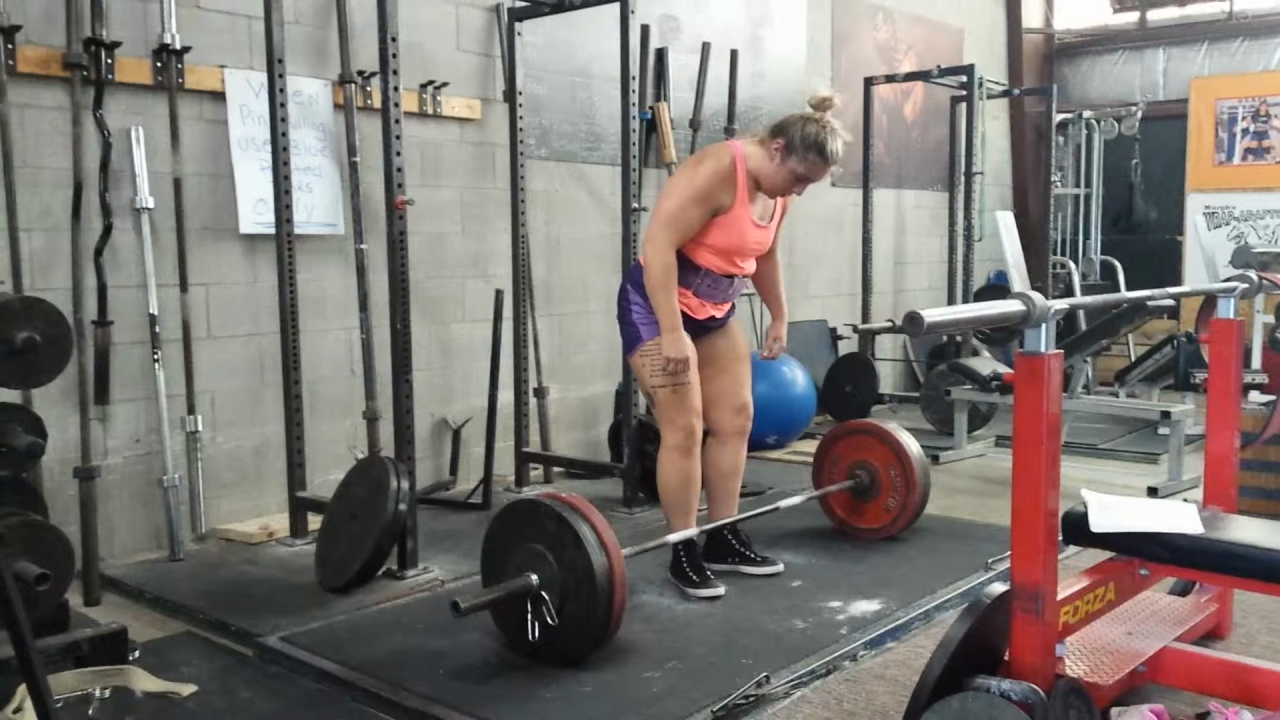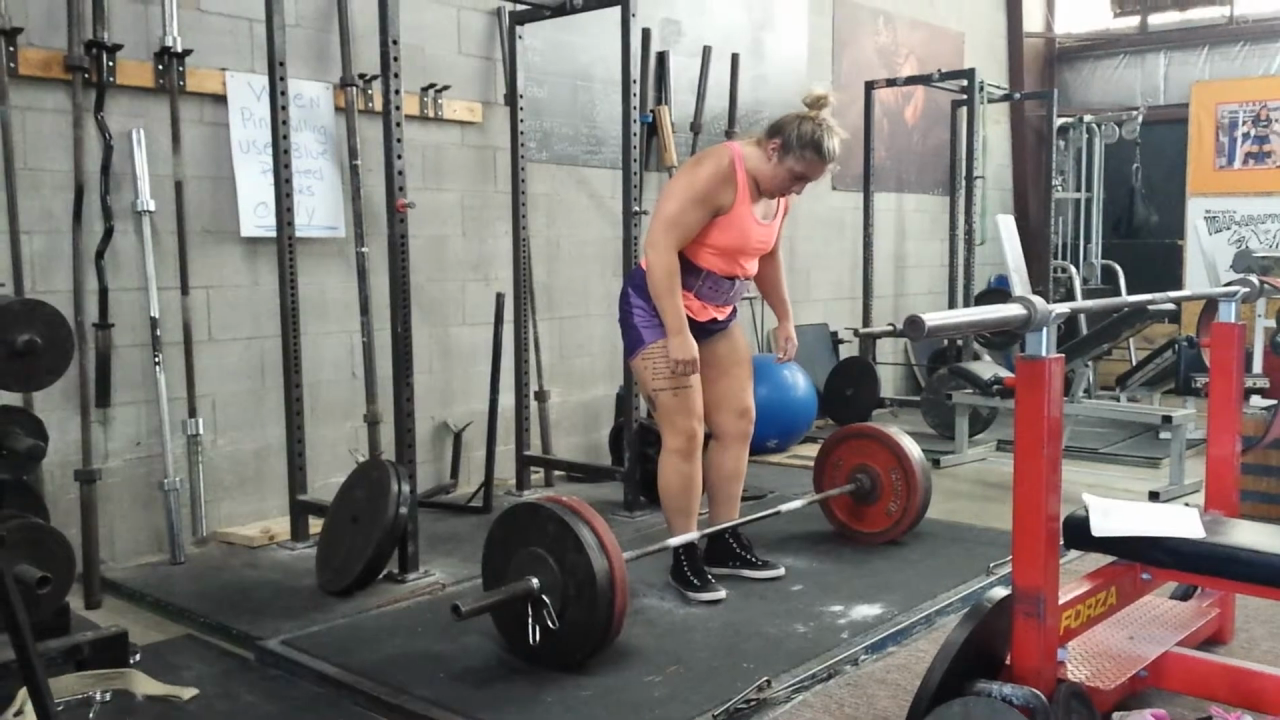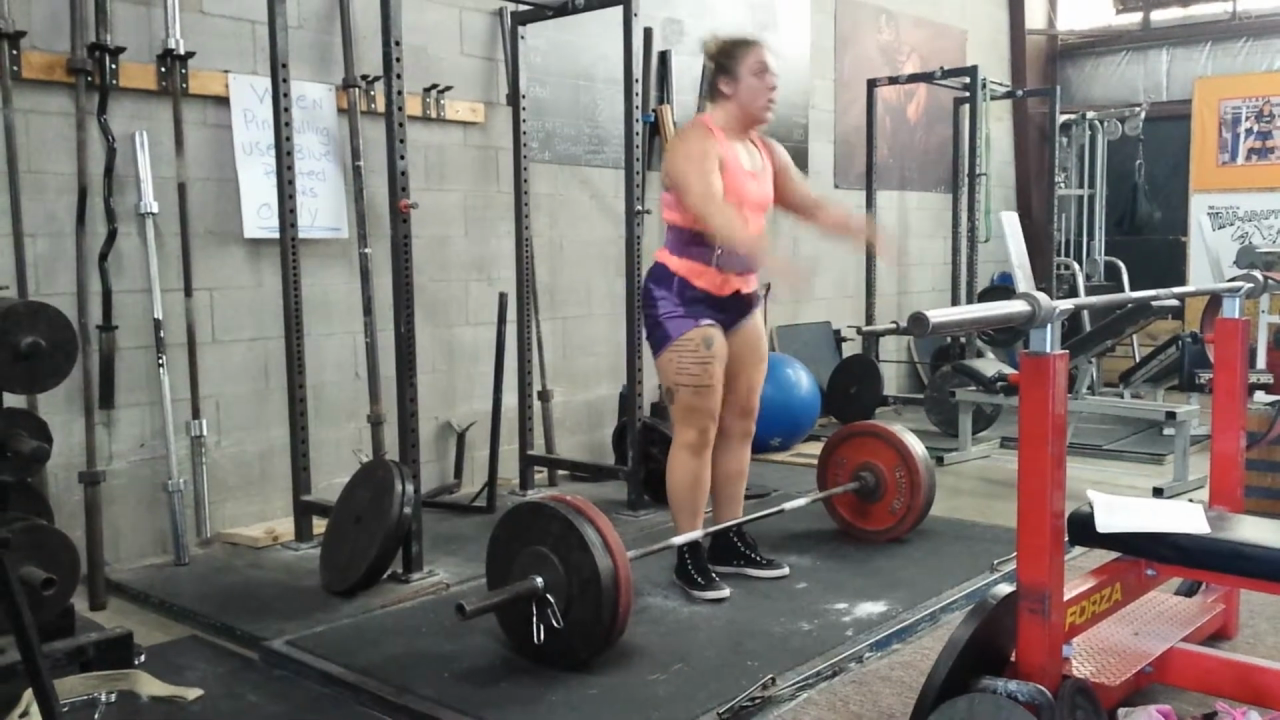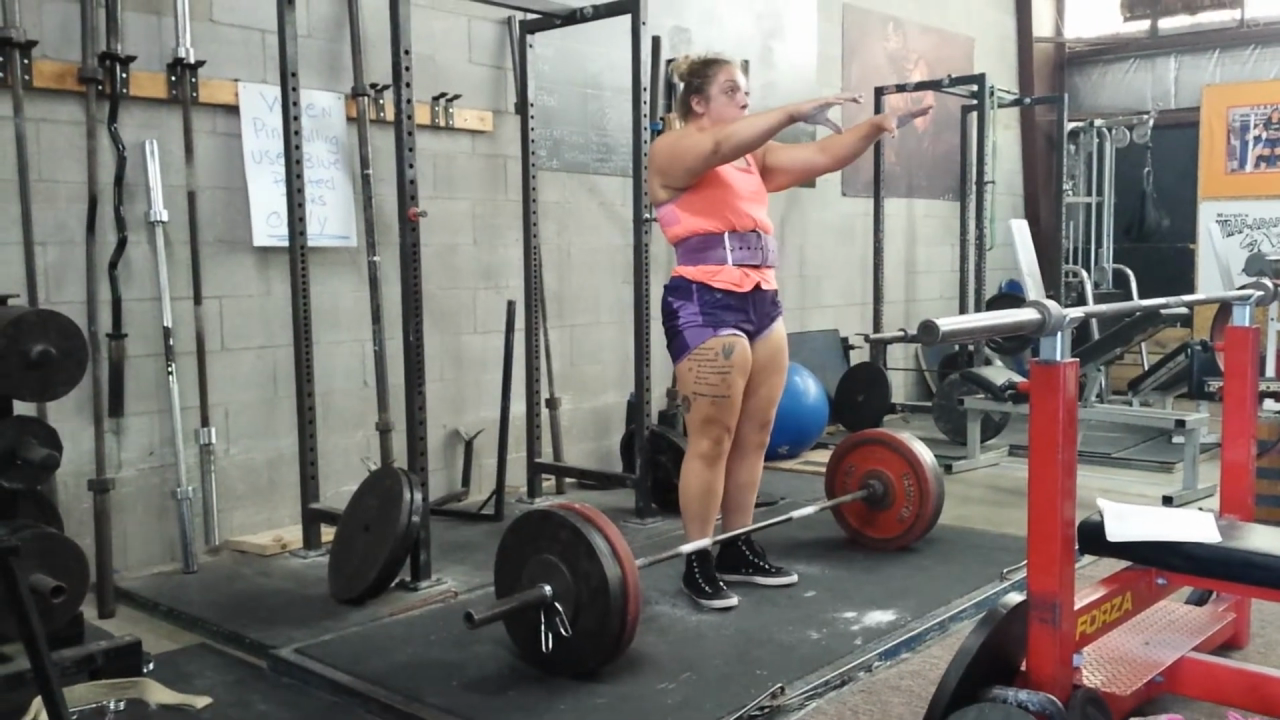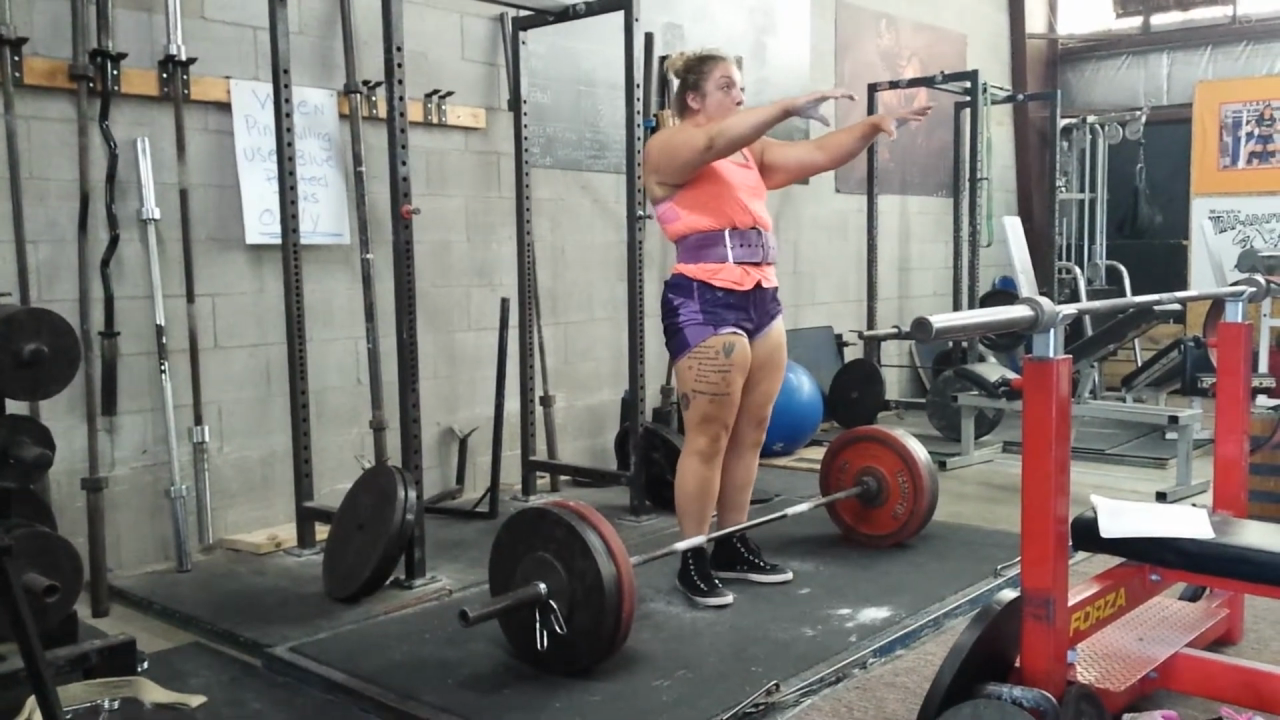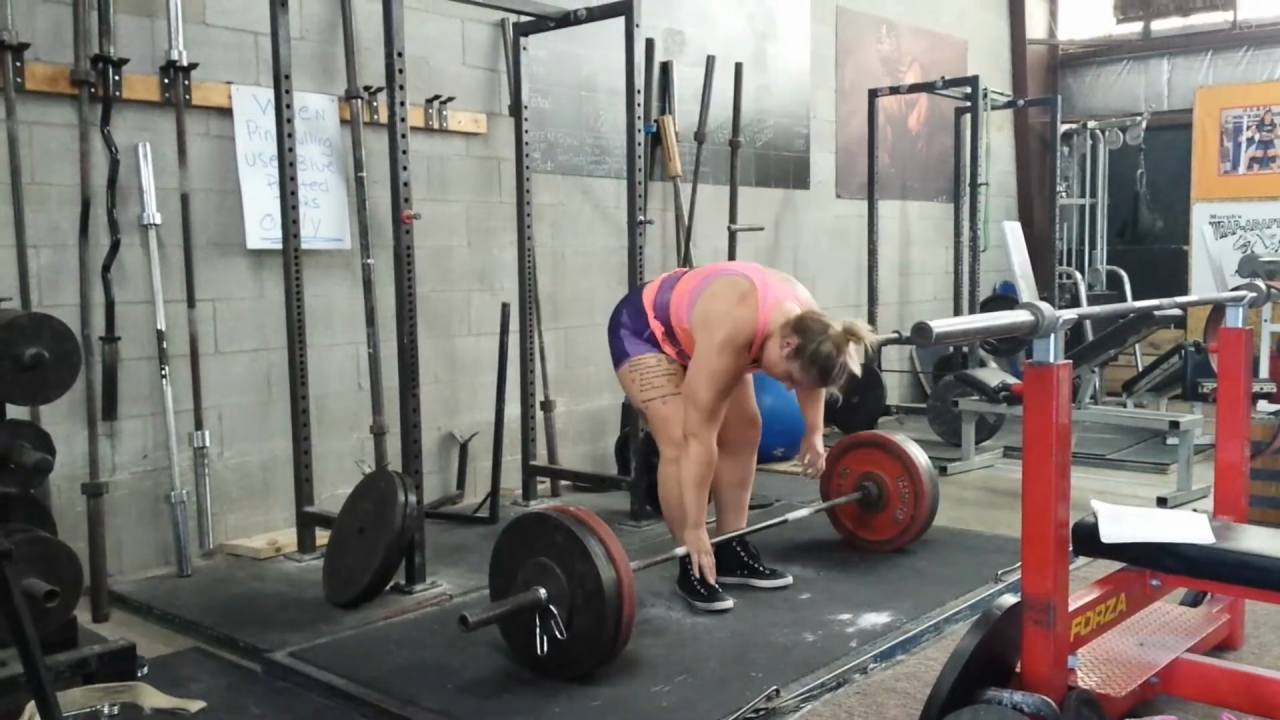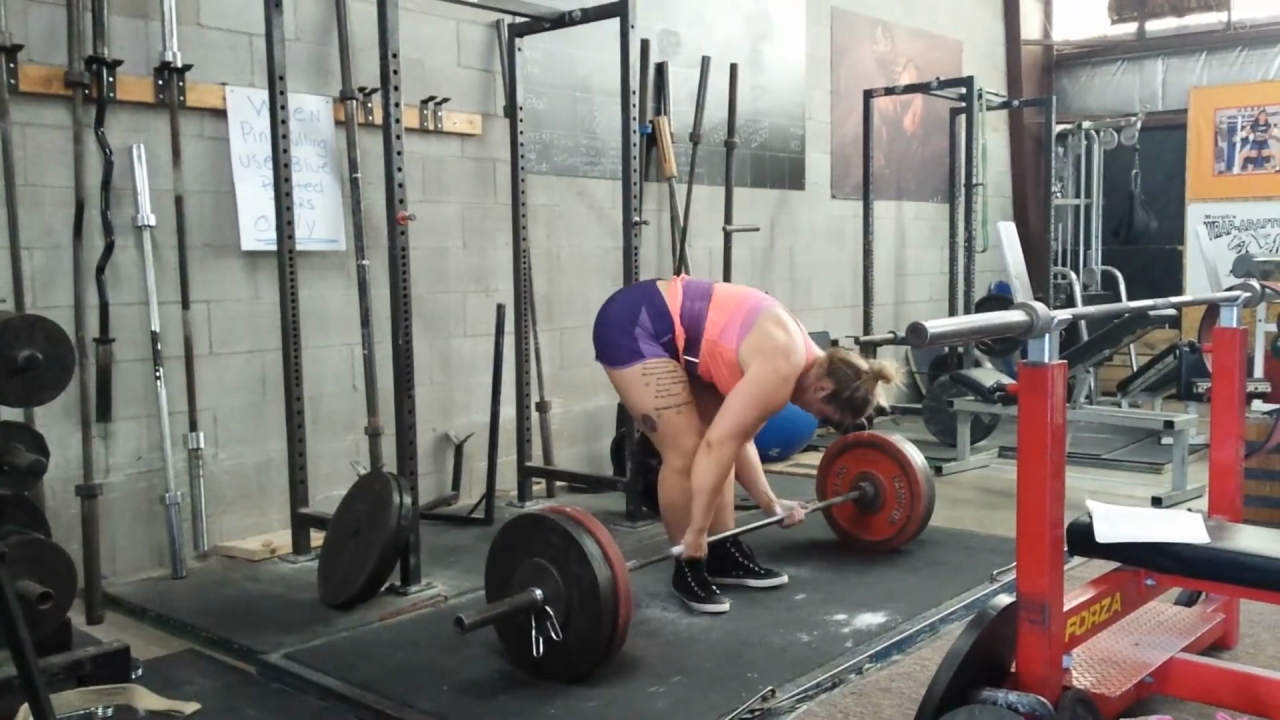
dt=0.7s
person 1, frame 1
left shoulder: (777, 188)
right shoulder: (715, 171)
right elbow: (658, 244)
left wrist: (779, 316)
right wrist: (671, 332)
left hip: (715, 311)
right hip: (656, 305)
left knee: (735, 419)
right knee: (683, 429)
left ankle: (723, 538)
right ankle: (683, 553)
person 1, frame 2
left shoulder: (777, 189)
right shoulder: (715, 173)
left elbow: (766, 256)
right elbow: (660, 247)
left wrist: (785, 319)
right wrist: (677, 333)
left hip: (717, 314)
right hip: (658, 309)
left knee: (737, 423)
right knee: (685, 432)
left ankle: (725, 542)
right ankle: (684, 557)
person 1, frame 3
left shoulder: (763, 149)
right shoulder: (697, 140)
left elbow: (809, 204)
right elbow: (713, 213)
left wrist: (862, 228)
right wrist: (753, 248)
left hip: (739, 298)
right hip: (683, 298)
left knee: (741, 424)
right knee: (697, 430)
left ankle: (728, 540)
right ankle: (689, 554)
person 1, frame 4
left shoulder: (752, 156)
right shoulder: (671, 150)
left elbow: (821, 156)
right elbow: (722, 145)
left wrist: (874, 127)
right wrist: (795, 111)
left hip: (762, 301)
right hip: (705, 304)
left knee: (754, 435)
right knee: (711, 439)
left ankle: (739, 549)
right ankle: (697, 563)
person 1, frame 5
left shoulder: (750, 150)
right shoulder: (668, 148)
left elbow: (817, 156)
right elbow: (715, 140)
left wrist: (872, 126)
right wrist: (789, 105)
left hip: (761, 300)
right hip: (704, 303)
left knee: (750, 434)
right knee: (708, 437)
left ankle: (731, 545)
right ankle: (693, 561)
person 1, frame 6
left shoulder: (806, 321)
right shoulder: (730, 331)
left elbow: (811, 378)
right elbow: (698, 436)
left wrist: (814, 433)
right wrist: (695, 530)
left hip: (690, 331)
right hip: (643, 331)
left knee: (744, 432)
right knee: (678, 443)
left ankle: (732, 552)
right ankle: (691, 567)
person 1, frame 7
left shoulder: (799, 358)
right shoulder: (781, 369)
left elbow: (735, 439)
right elbow: (718, 445)
left wrist: (770, 503)
right wrist: (697, 531)
left hip: (670, 330)
right hip: (635, 326)
left knee: (719, 437)
right knee: (684, 451)
left ankle: (724, 554)
right ankle: (688, 566)
